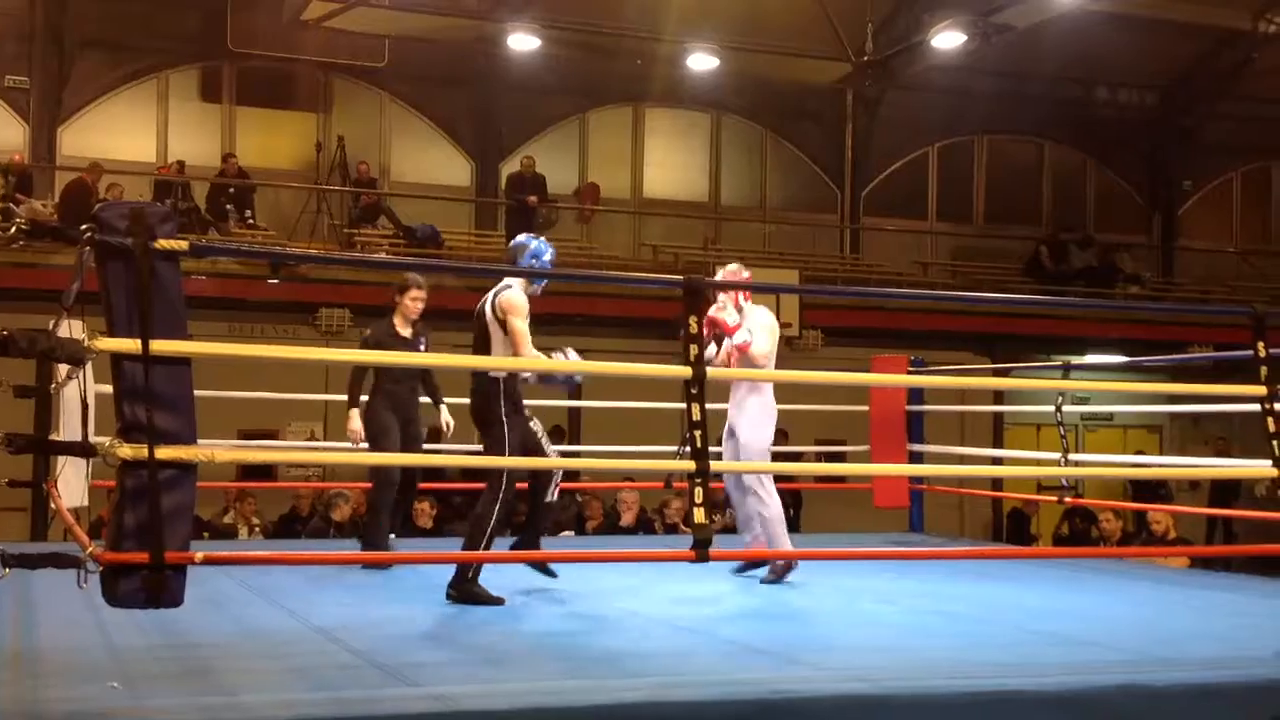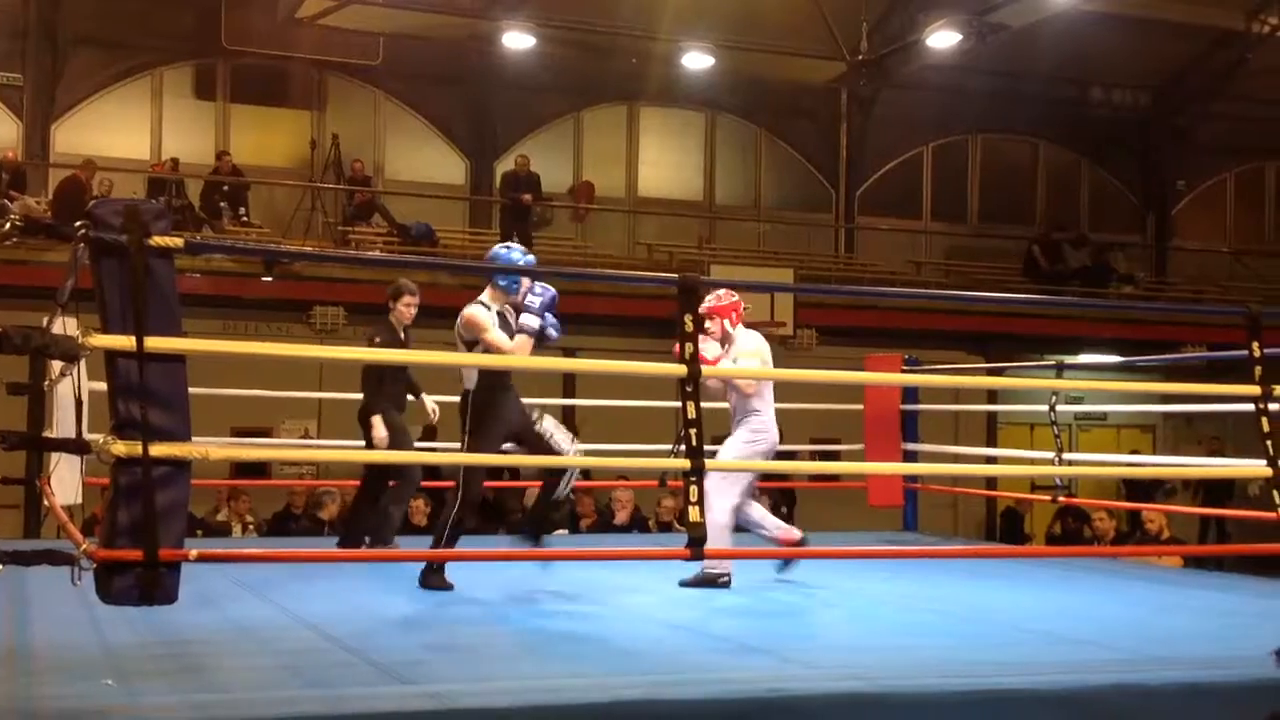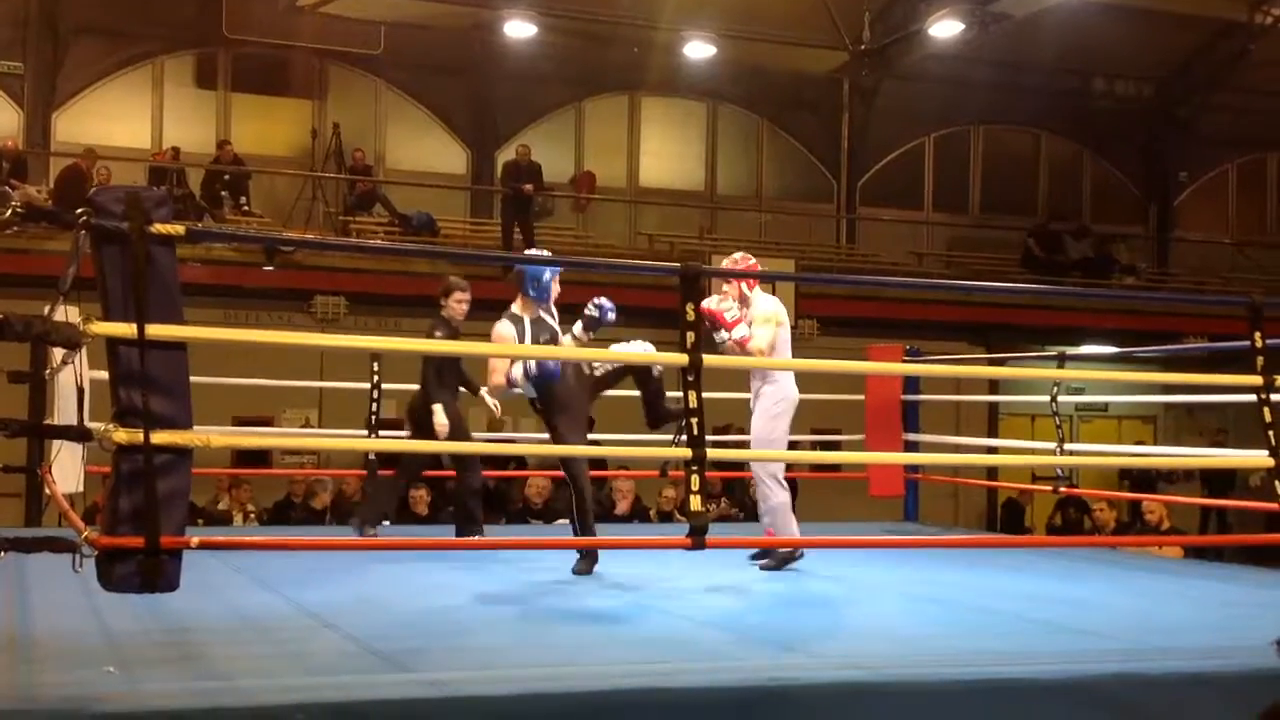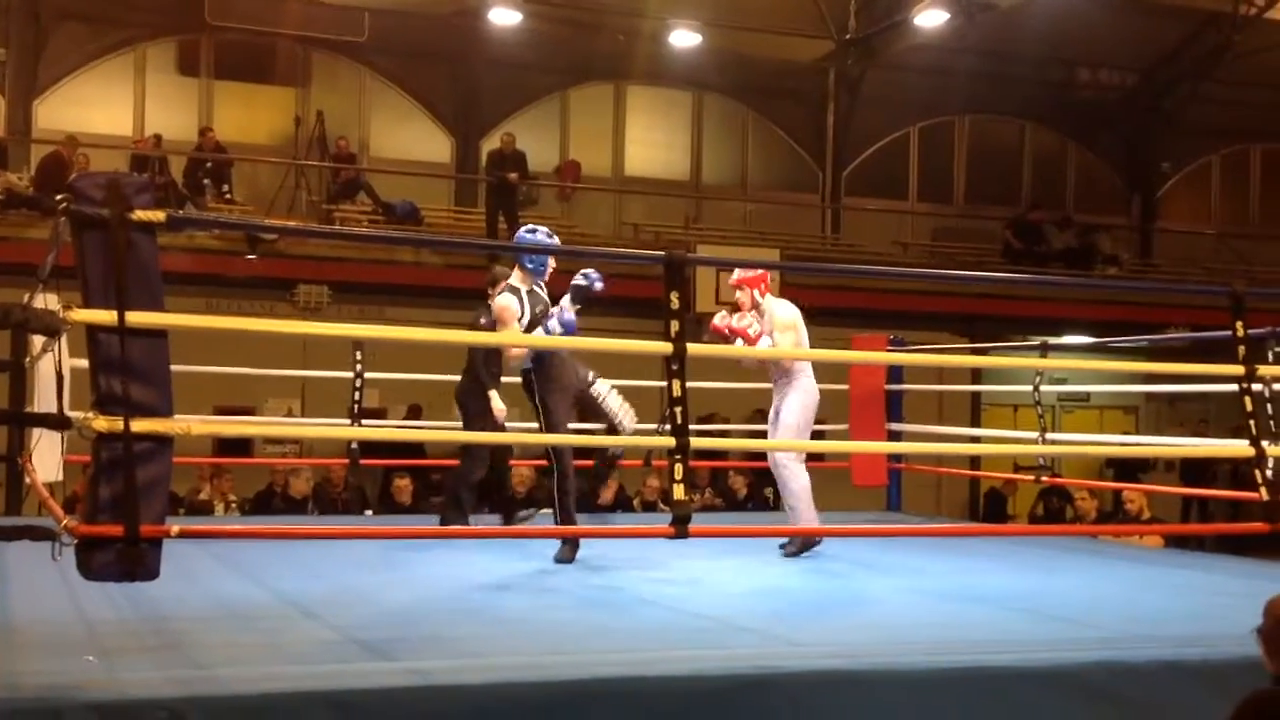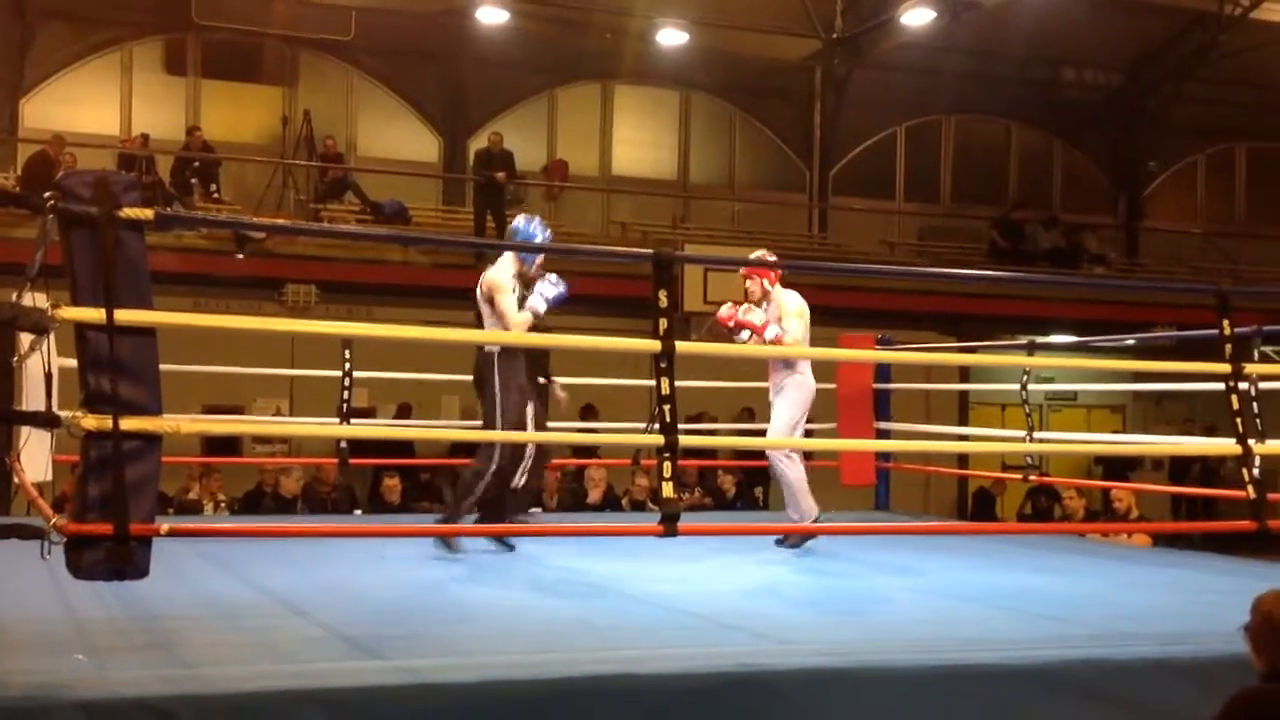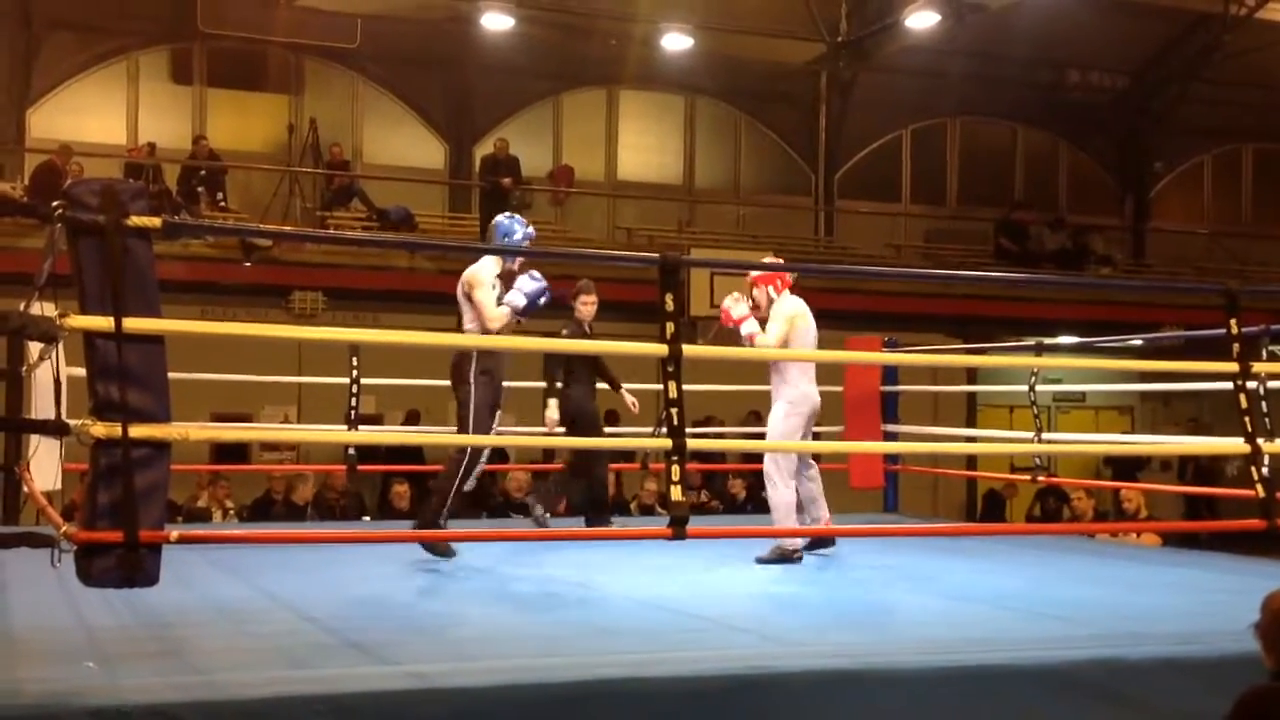
dt=0.4s
person 1, frame 1
left shoulder: (494, 296)
right shoulder: (514, 297)
right elbow: (525, 354)
left wrist: (550, 364)
right wrist: (561, 364)
left hip: (500, 396)
right hip: (498, 399)
left knee: (548, 464)
right knee: (499, 488)
left ankle: (528, 542)
right ankle: (463, 581)
person 1, frame 2
left shoulder: (508, 311)
right shoulder: (474, 315)
right elbow: (511, 352)
left wrist: (538, 330)
right wrist: (532, 316)
left hip: (510, 403)
right hip: (480, 410)
left knee: (568, 456)
right knee: (470, 491)
left ankle: (535, 525)
right ankle: (434, 566)
person 1, frame 3
left shoulder: (546, 309)
right shoulder: (506, 330)
right elbow: (495, 382)
left wrist: (587, 326)
right wrist: (530, 370)
left hip: (578, 376)
right hip: (554, 402)
left knee: (641, 351)
right knee: (577, 477)
left ankle: (658, 413)
right ankle: (588, 549)
person 1, frame 4
left shoulder: (536, 286)
right shoulder: (506, 301)
right elbow: (513, 355)
left wrist: (574, 299)
right wrist: (547, 333)
left hip: (566, 366)
right hip: (544, 382)
right knee: (562, 459)
right ankle: (569, 537)
person 1, frame 5
left shoulder: (510, 278)
right shoulder: (497, 278)
right elbow: (514, 327)
left wrist: (543, 301)
right wrist: (541, 299)
left hip: (512, 366)
right hip: (498, 368)
left knee: (522, 448)
right knee: (496, 452)
left ankle: (493, 519)
right ankle: (450, 519)
person 1, frame 6
left shoulder: (495, 278)
right shoulder: (478, 274)
right elbow: (492, 323)
left wrist: (524, 304)
right wrist: (520, 295)
left hip: (489, 368)
right hip: (474, 367)
left knee: (477, 451)
right knee: (470, 448)
left ankle: (432, 524)
right ankle: (430, 523)
person 2, frame 1
left shoulder: (761, 317)
right shoulder: (735, 322)
left elbow: (761, 359)
right elbow: (720, 366)
left wrist: (732, 328)
right wrist: (706, 340)
left hip: (757, 408)
right hip: (736, 409)
left knee: (755, 481)
right knee: (734, 483)
left ankle: (782, 555)
right ankle: (756, 547)
person 2, frame 2
left shoulder: (749, 341)
right shoulder: (728, 346)
left elbow: (748, 386)
right elbow: (713, 386)
left wrist: (714, 360)
right wrist: (694, 360)
left hip: (755, 429)
right hip: (750, 432)
left knee: (716, 490)
right knee: (734, 500)
left ankle: (716, 569)
right ankle: (788, 535)
person 2, frame 3
left shoulder: (766, 306)
right shoulder: (751, 309)
left elbow: (759, 352)
right elbow: (736, 354)
left wrist: (733, 322)
right wrist: (717, 325)
left hip: (776, 393)
right hip: (766, 393)
left knee: (766, 470)
right knee: (764, 469)
left ankle: (787, 545)
right ankle: (775, 536)
person 2, frame 4
left shoulder: (782, 312)
right shoulder: (760, 316)
left elbow: (786, 361)
left wrist: (754, 336)
right wrist: (733, 337)
left hip: (800, 390)
right hip: (782, 394)
left knee: (787, 459)
right knee: (778, 463)
left ankle: (805, 529)
right ankle: (806, 530)
person 2, frame 5
left shoulder: (791, 302)
right shoulder: (766, 306)
left elbow: (794, 346)
right elbow: (753, 347)
left wrist: (762, 325)
right wrist: (737, 328)
left hip: (796, 385)
right hip: (780, 387)
left knee: (779, 449)
right knee: (784, 454)
left ankle: (806, 519)
right ankle: (801, 521)
person 2, frame 6
left shoulder: (787, 307)
right shoulder: (794, 309)
left elbow: (766, 349)
right elbow: (769, 347)
left wrist: (745, 320)
right wrist: (742, 323)
left hip: (792, 397)
right hip: (803, 396)
left knee: (777, 468)
right knee: (802, 465)
left ankle: (789, 545)
right ankle: (821, 529)
person 3, frame 1
left shoulder: (421, 335)
right shoulder: (378, 332)
left elbow: (427, 375)
right elbow: (358, 374)
left wrist: (441, 407)
right wrist: (353, 413)
left hip: (410, 412)
right hip: (382, 410)
left knee: (409, 480)
right knee: (387, 477)
left ankle: (379, 540)
right ankle: (373, 549)
person 3, frame 2
left shoulder: (404, 335)
right shoulder: (381, 336)
right elbow: (369, 382)
left wrist: (423, 396)
right wrist: (376, 421)
left hip: (392, 411)
right hip: (381, 413)
left knee: (376, 478)
right knee: (410, 475)
left ankle: (351, 540)
right ankle: (382, 538)
person 3, frame 3
left shoulder: (451, 330)
right shoulder: (440, 331)
right elbow: (429, 374)
left wrist: (482, 393)
right wrist: (438, 410)
left hip: (427, 406)
right hip: (439, 405)
left knee: (410, 467)
right knee: (470, 464)
left ankle: (368, 519)
right ankle: (470, 530)
person 3, frame 4
left shoulder: (497, 319)
right shoulder: (485, 319)
right elbow: (476, 362)
right wrist: (493, 396)
left hip: (480, 393)
right hip: (476, 393)
left knee: (501, 452)
right knee: (476, 456)
left ankle: (509, 513)
right ankle: (453, 518)
person 3, frame 5
left shoulder: (537, 321)
left wrist: (554, 385)
left hip: (531, 390)
left knee: (535, 450)
right knee: (539, 450)
left ankle: (514, 510)
right ankle: (516, 508)
person 3, frame 6
left shoulder: (587, 330)
right shoulder: (569, 331)
left elbow: (598, 366)
right elbow: (553, 368)
left wrist: (623, 392)
right wrist: (551, 404)
left hip: (580, 400)
right hip: (578, 400)
left knee: (581, 461)
right knee: (597, 458)
right ankle: (598, 518)
